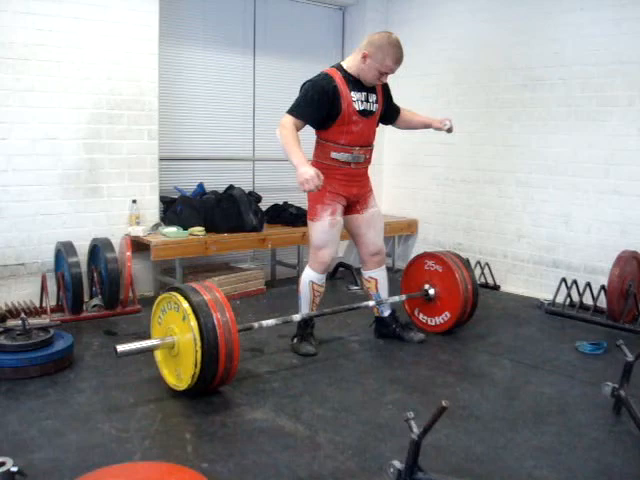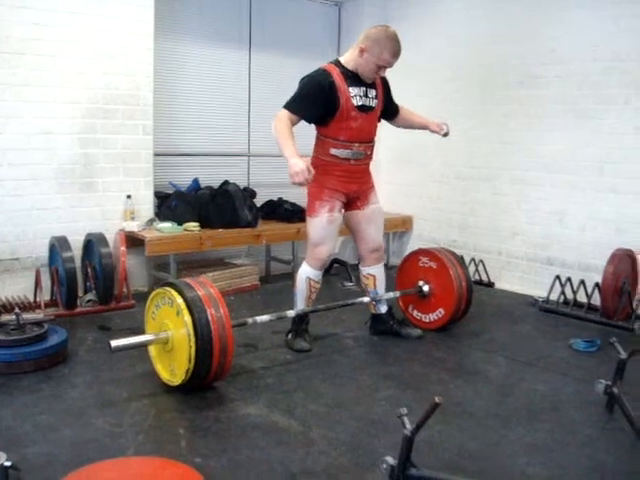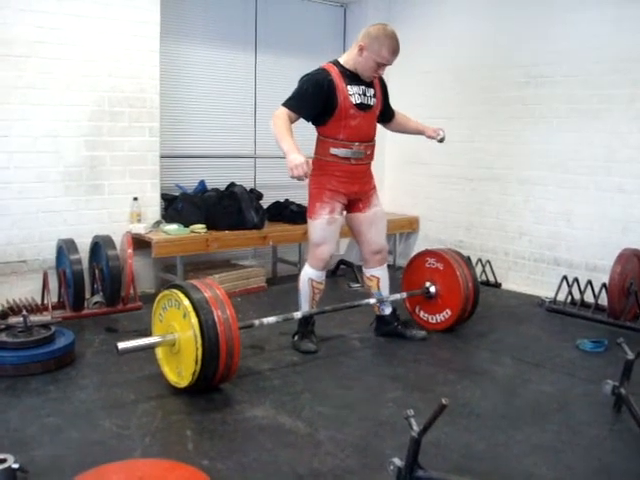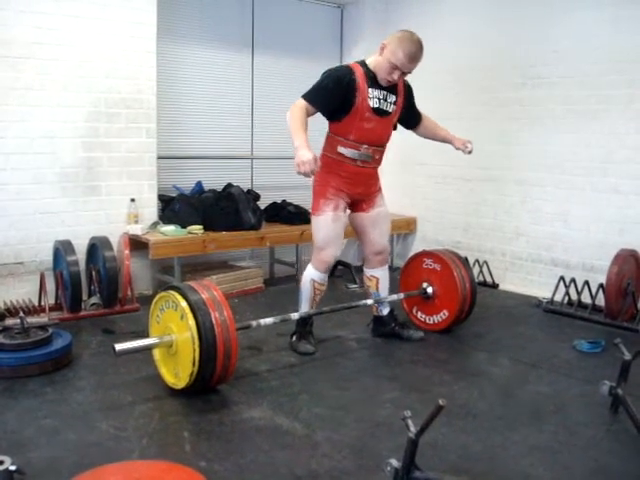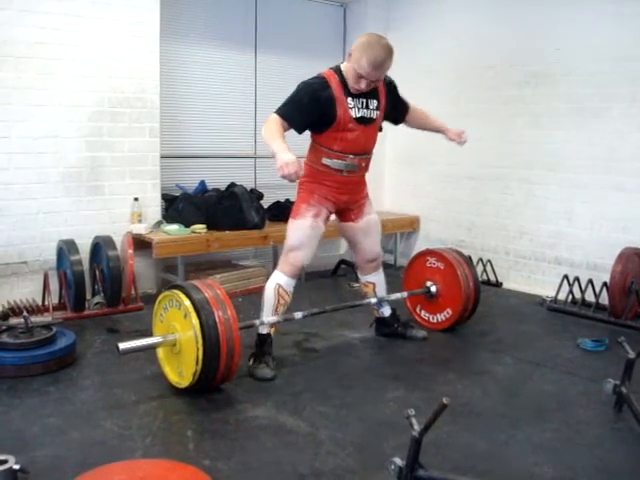
dt=0.7s
person 1, frame 1
left shoulder: (378, 88)
right shoulder: (324, 85)
left elbow: (395, 116)
right elbow: (286, 126)
left wrist: (432, 122)
right wrist: (301, 165)
left hip: (360, 184)
right hip: (327, 185)
left knee: (375, 253)
right knee: (321, 259)
left ankle: (385, 320)
right ankle: (303, 329)
person 1, frame 2
left shoulder: (378, 83)
right shoulder: (322, 80)
left elbow: (394, 114)
right elbow: (282, 120)
left wrist: (428, 124)
right wrist: (292, 157)
left hip: (362, 181)
right hip: (327, 181)
left knee: (374, 250)
right knee: (318, 256)
left ankle: (381, 316)
right ankle: (298, 325)
person 1, frame 3
left shoulder: (376, 84)
right shoulder: (322, 80)
left elbow: (389, 118)
right elbow: (280, 118)
left wrist: (423, 129)
right wrist: (292, 152)
left hip: (364, 181)
right hip: (329, 182)
left knee: (377, 251)
right knee: (320, 256)
left ankle: (386, 318)
right ankle: (304, 326)
person 1, frame 4
left shoulder: (401, 90)
right shoulder: (343, 78)
left elbow: (417, 122)
right elbow: (298, 109)
left wrist: (451, 139)
right wrist: (302, 148)
left hip: (369, 183)
right hip: (333, 181)
left knee: (378, 253)
right knee: (324, 258)
left ankle: (383, 319)
right ankle: (302, 327)
person 1, frame 5
left shoulder: (384, 89)
right shoulder: (318, 89)
left elbow: (406, 113)
right elbow: (274, 123)
left wrist: (444, 129)
right wrist: (283, 152)
left hip: (356, 190)
right hip: (318, 188)
left knee: (371, 258)
right knee: (292, 262)
left ankle: (386, 320)
right ankle: (263, 345)
